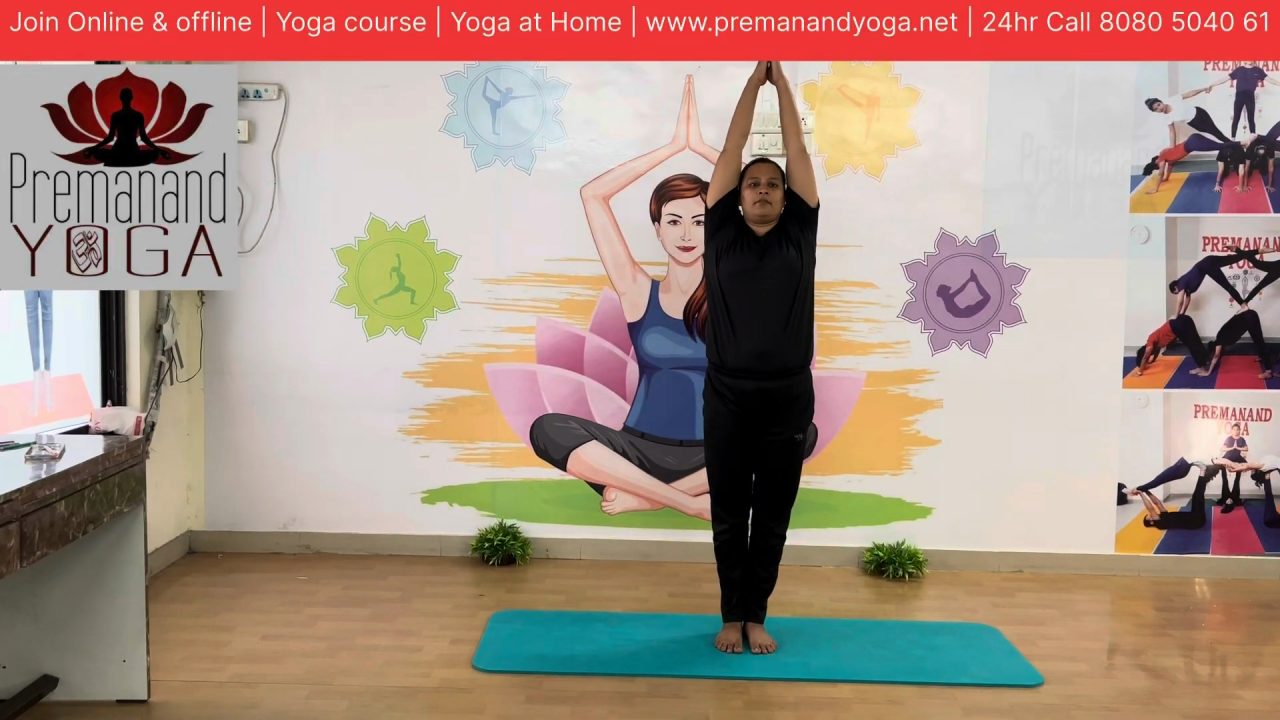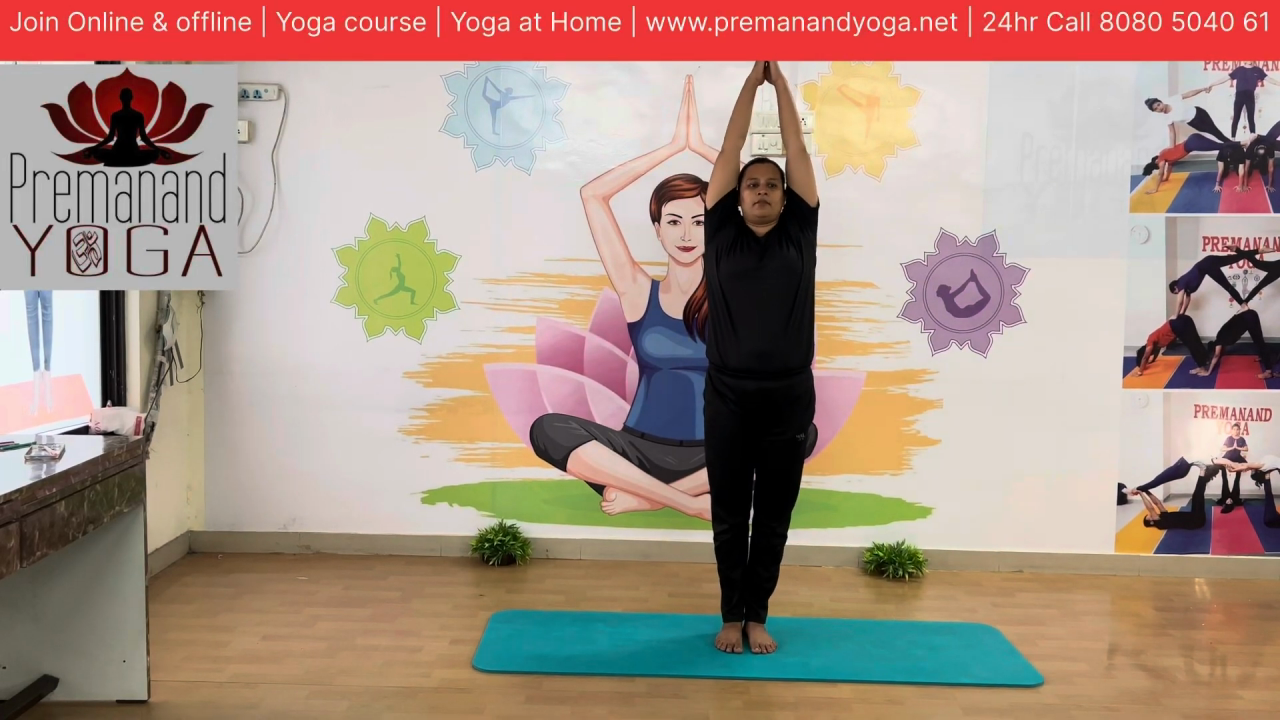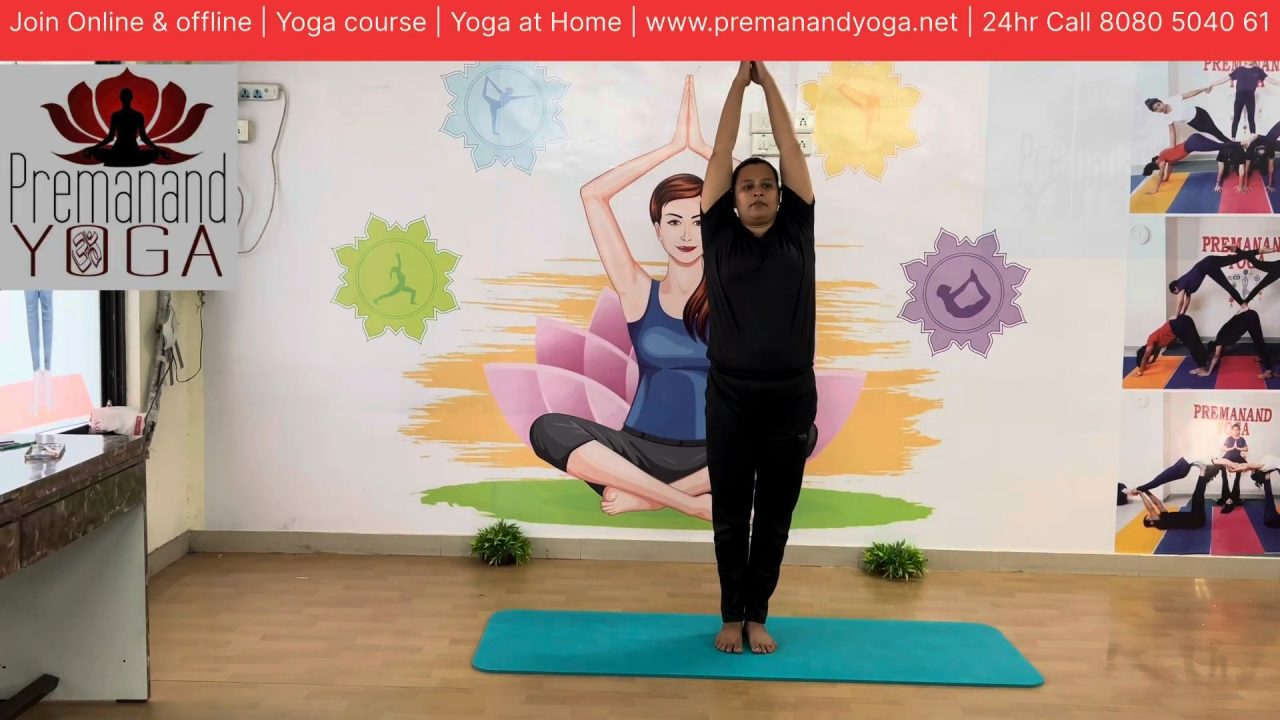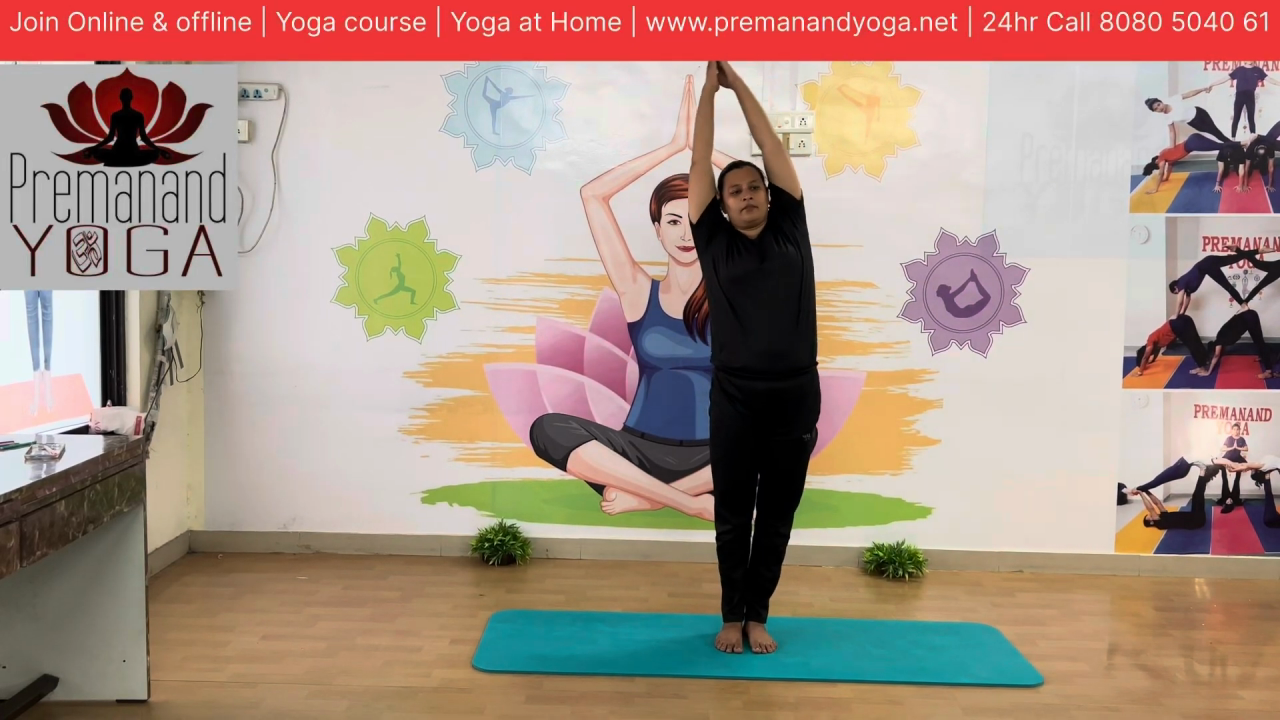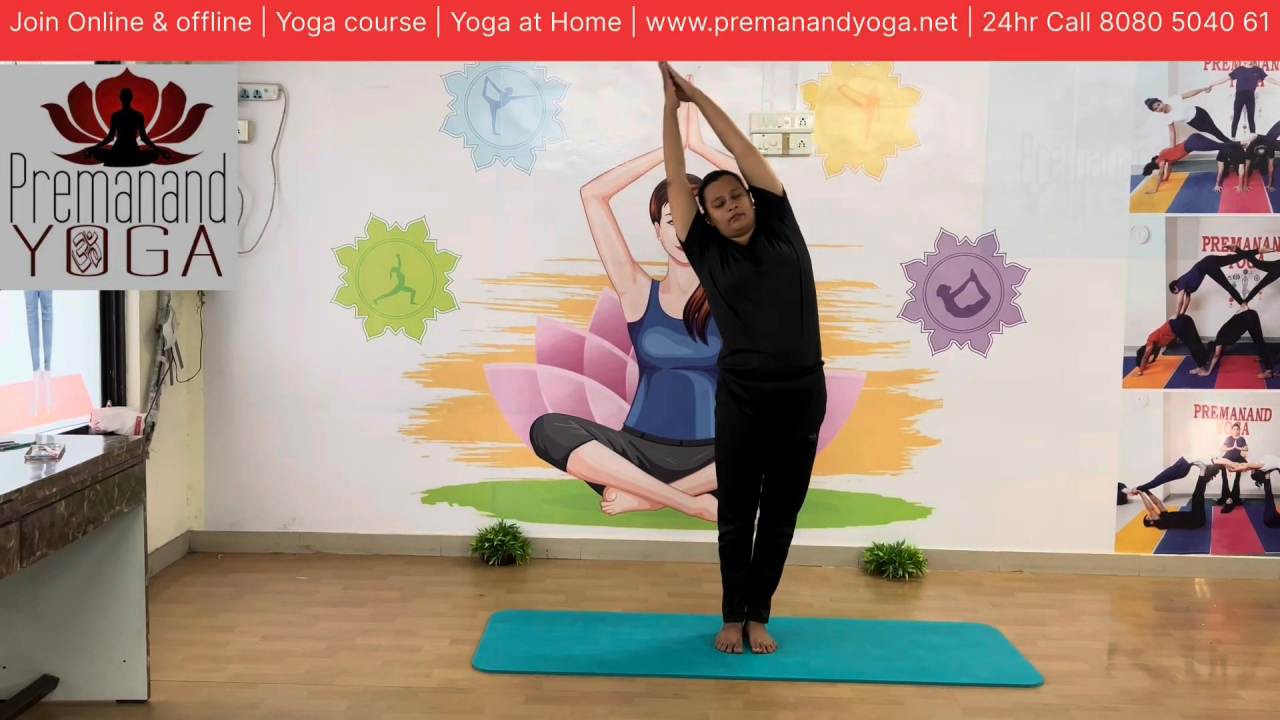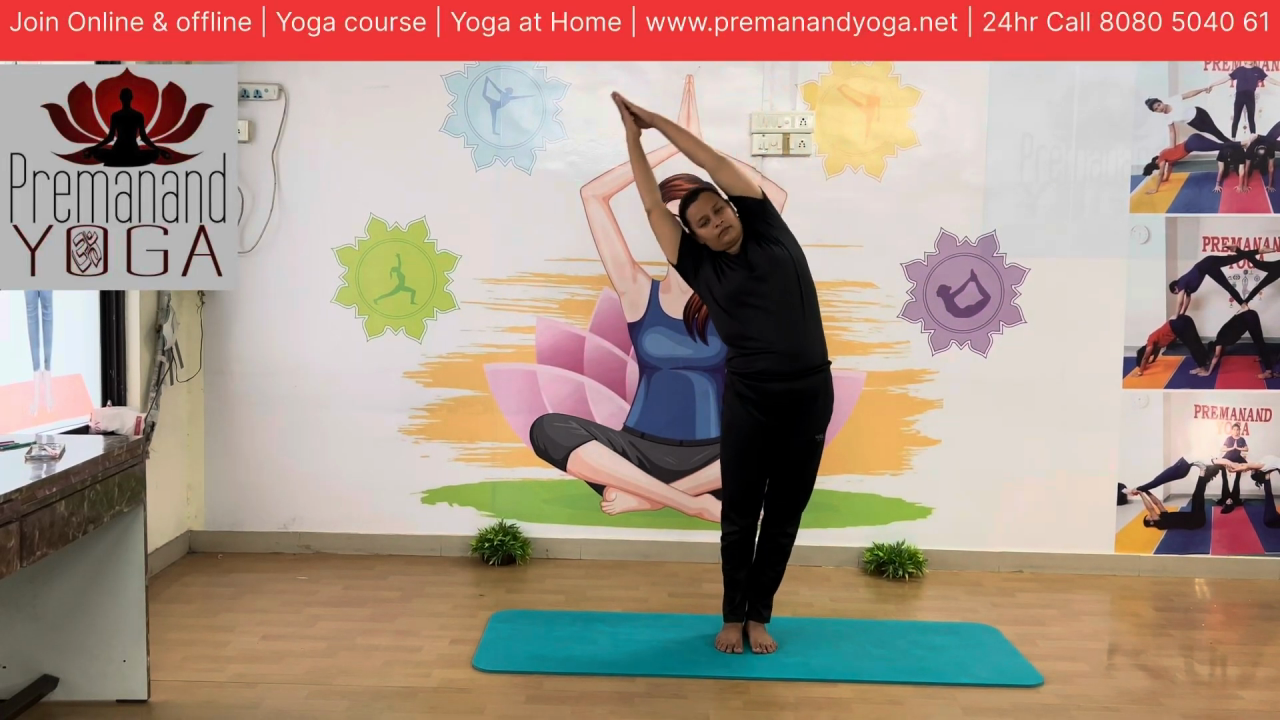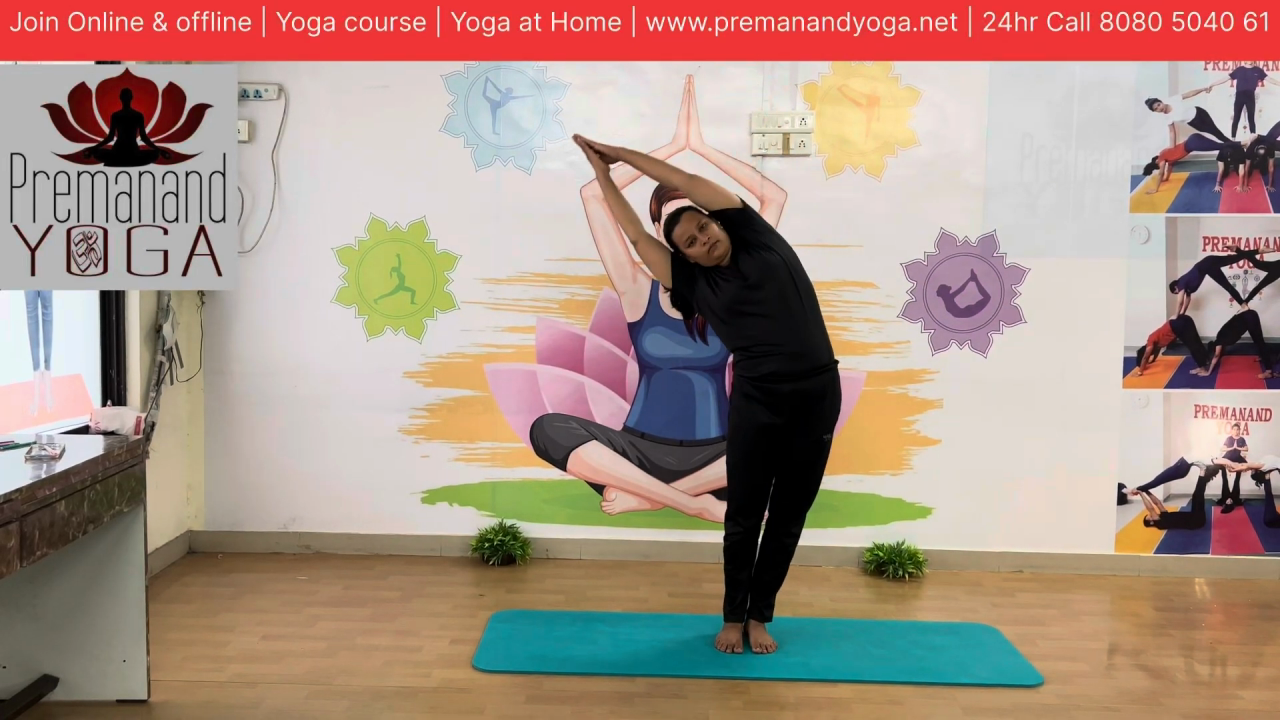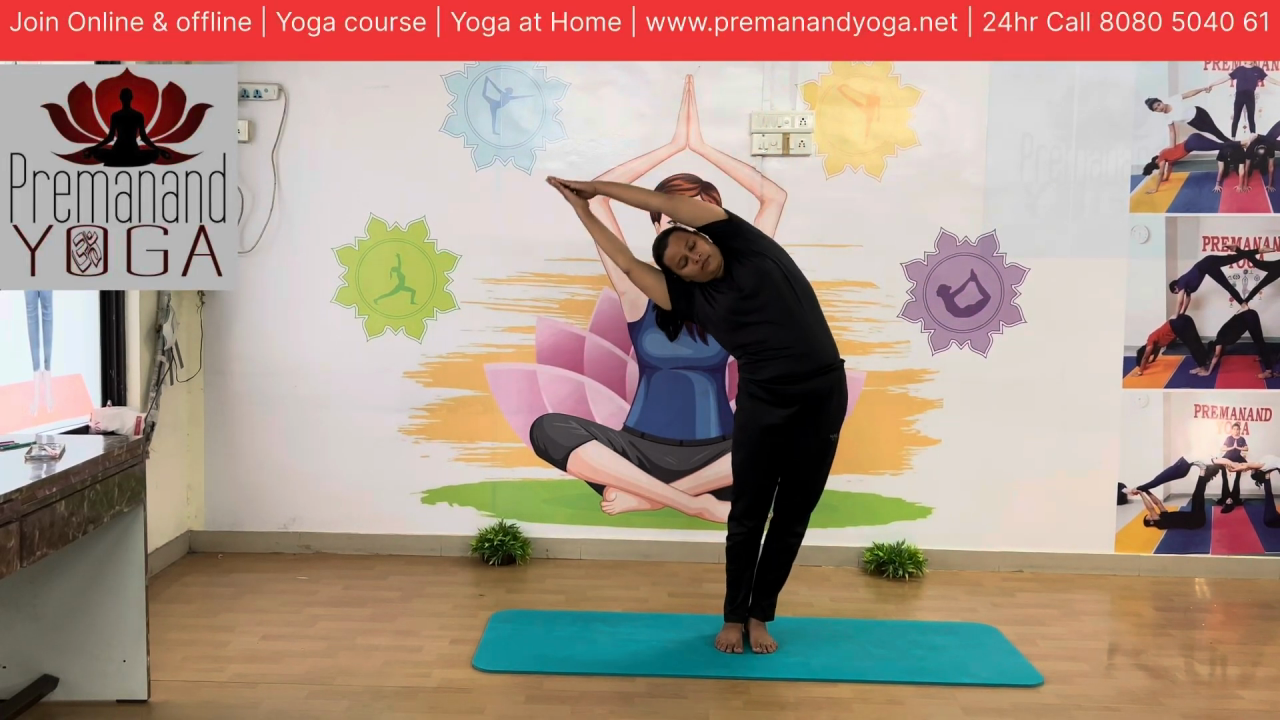
dt=0.2s
person 1, frame 1
left shoulder: (800, 232)
right shoulder: (722, 232)
left elbow: (798, 150)
right elbow: (730, 151)
left wrist: (782, 83)
right wrist: (753, 82)
left hip: (787, 396)
right hip: (728, 395)
left knee: (772, 515)
right knee: (729, 513)
left ankle: (756, 615)
right ankle: (731, 615)
person 1, frame 2
left shoulder: (800, 232)
right shoulder: (722, 234)
left elbow: (798, 151)
right elbow: (728, 152)
left wrist: (780, 82)
right wrist: (749, 84)
left hip: (788, 396)
right hip: (728, 395)
left knee: (773, 516)
right knee: (729, 514)
left ankle: (757, 614)
right ankle: (731, 615)
person 1, frame 3
left shoulder: (797, 231)
right shoulder: (719, 236)
left elbow: (790, 149)
right elbow: (719, 156)
left wrist: (768, 83)
right wrist: (737, 86)
left hip: (791, 395)
right hip: (731, 395)
left knee: (774, 516)
right knee: (730, 514)
left ankle: (758, 615)
right ankle: (732, 615)
person 1, frame 4
left shoulder: (791, 228)
right shoulder: (714, 242)
left elbow: (774, 149)
right elbow: (699, 165)
left wrist: (739, 86)
right wrist: (708, 93)
left hip: (795, 393)
right hip: (735, 395)
left knee: (777, 514)
right knee: (732, 514)
left ankle: (757, 615)
right ankle: (732, 616)
person 1, frame 5
left shoulder: (781, 228)
right shoulder: (708, 253)
left elbow: (744, 152)
right elbow: (676, 183)
left wrist: (697, 95)
right wrist: (670, 110)
left hip: (802, 392)
right hip: (742, 395)
left knee: (780, 514)
right knee: (736, 513)
left ankle: (758, 616)
right ankle: (732, 616)
person 1, frame 6
left shoulder: (768, 229)
right shoulder: (701, 267)
left elbow: (716, 163)
right elbow: (654, 208)
left wrist: (658, 120)
right wrist: (634, 137)
left hip: (809, 394)
right hip: (750, 397)
left knee: (784, 513)
right knee: (739, 513)
left ankle: (759, 615)
right ankle: (732, 616)
person 1, frame 7
left shoulder: (754, 234)
right shoulder: (695, 283)
left elbow: (689, 183)
right elbow: (638, 238)
left wrist: (623, 152)
right wrist: (603, 173)
left hip: (818, 393)
right hip: (756, 401)
left knee: (789, 515)
right knee: (743, 515)
left ankle: (759, 616)
right ankle: (733, 615)
person 1, frame 8
left shoulder: (743, 242)
right shoulder: (694, 299)
left elbow: (667, 203)
right elbow: (629, 266)
left wrist: (601, 186)
right wrist: (583, 209)
left hip: (824, 392)
right hip: (764, 401)
left knee: (793, 515)
right knee: (747, 515)
left ankle: (759, 616)
right ankle: (733, 617)
person 2, frame 1
right shoulder: (638, 291)
right elbow: (593, 195)
left wrist: (700, 145)
right wrist: (673, 146)
left hip: (712, 457)
right hip: (641, 452)
left knee: (800, 431)
right knee: (548, 429)
left ankle: (647, 496)
right ankle: (695, 502)
person 2, frame 2
right shoulder: (639, 291)
right elbow: (593, 195)
left wrist: (698, 145)
right wrist: (673, 147)
right hip: (656, 448)
left knee: (801, 432)
right knee: (548, 431)
left ankle: (646, 494)
right ankle: (690, 500)
person 2, frame 3
right shoulder: (637, 291)
right elbow: (592, 195)
left wrist: (700, 145)
right wrist: (674, 146)
left hip: (710, 456)
right hip: (641, 452)
right knee: (548, 430)
left ankle: (644, 495)
right ankle: (693, 501)
person 2, frame 4
right shoulder: (635, 289)
right elbow: (591, 194)
right wrist: (676, 146)
left hip: (706, 451)
right hip: (639, 450)
right knee: (547, 430)
left ankle: (647, 494)
right ankle: (691, 500)
person 2, frame 5
right shoulder: (636, 291)
right elbow: (593, 196)
left wrist: (697, 145)
left hip: (712, 455)
right hip: (641, 452)
right knee: (548, 430)
left ankle: (644, 495)
right ankle: (693, 501)
person 2, frame 6
right shoulder: (638, 291)
left elbow: (775, 198)
right elbow: (593, 195)
right wrist: (672, 147)
left hip: (713, 457)
right hip: (643, 452)
right knee: (548, 430)
left ankle: (647, 496)
right ankle: (696, 503)
person 2, frame 7
right shoulder: (638, 290)
left elbow: (775, 197)
right elbow: (592, 193)
left wrist: (699, 145)
right wrist: (673, 146)
left hip: (713, 456)
right hip: (642, 452)
right knee: (548, 430)
left ankle: (647, 495)
right ankle: (696, 503)
person 2, frame 8
right shoulder: (638, 290)
left elbow: (774, 198)
right elbow: (593, 195)
left wrist: (700, 146)
right wrist: (673, 145)
left hip: (714, 456)
right hip: (642, 452)
right knee: (548, 430)
left ankle: (647, 496)
right ankle: (697, 504)
